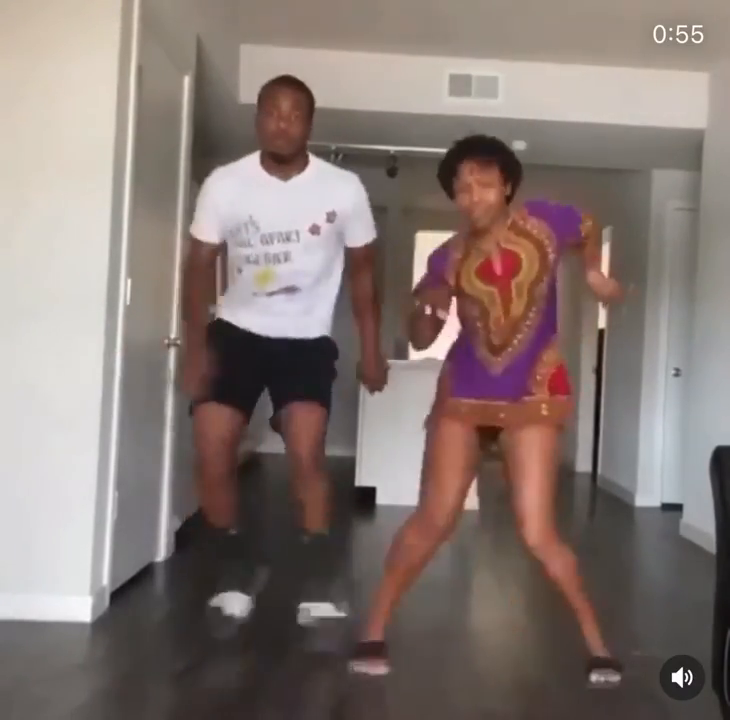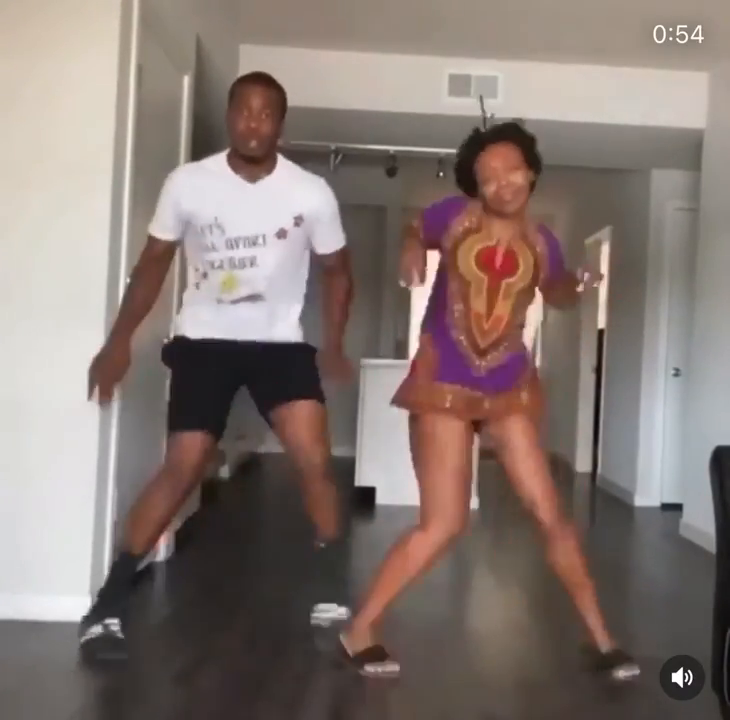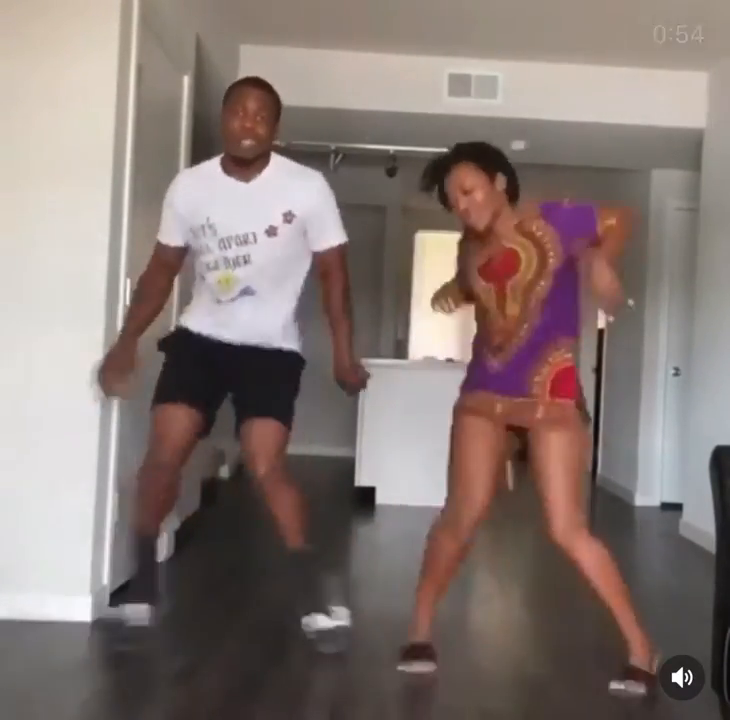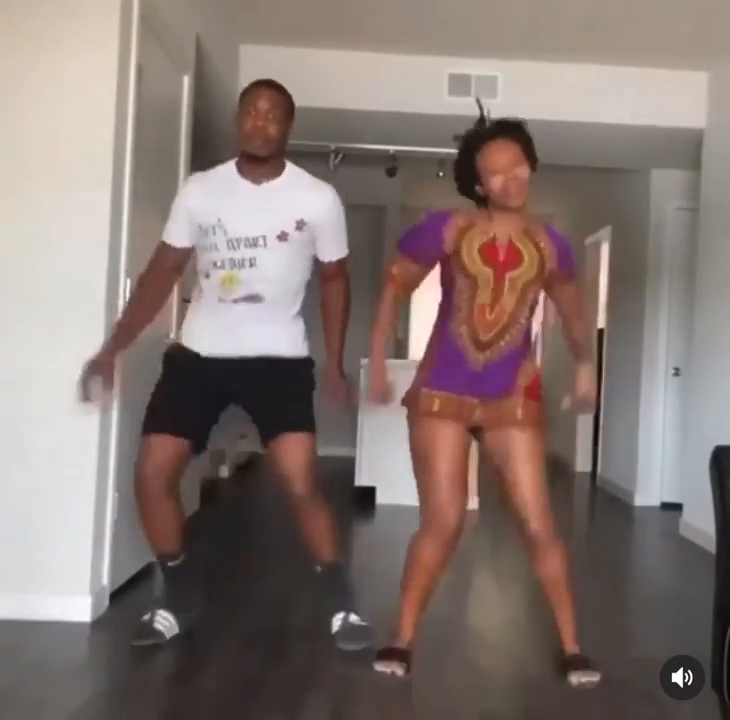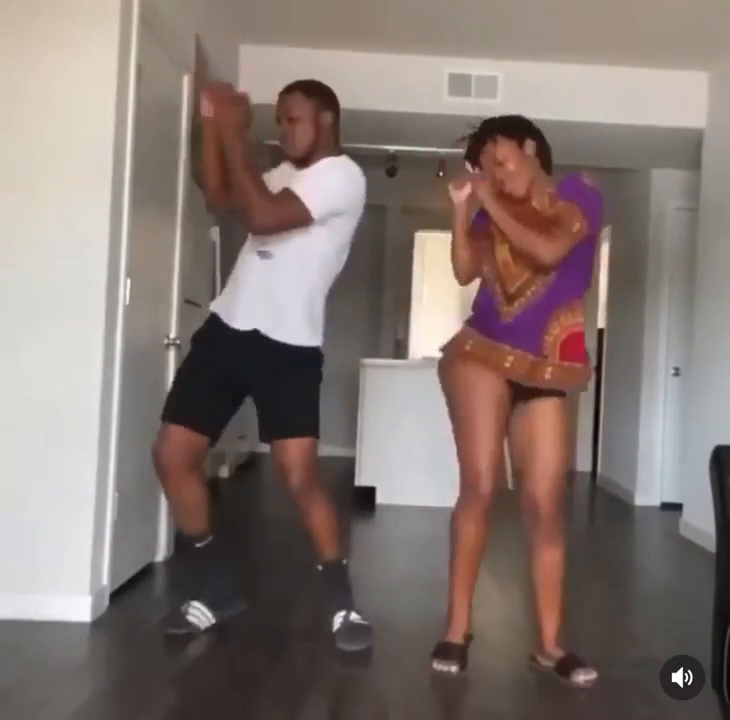
dt=0.5s
person 1, frame 1
left shoulder: (344, 189)
right shoulder: (223, 183)
left elbow: (362, 268)
right elbow: (198, 269)
left wrist: (372, 346)
right wrist: (195, 341)
left hip: (304, 340)
right hip: (235, 333)
left knee: (305, 451)
right knee: (212, 452)
left ankle: (316, 585)
right ankle: (231, 577)
person 1, frame 2
left shoulder: (311, 192)
right shoulder: (186, 182)
left elbow: (336, 271)
right elbow: (152, 264)
left wrist: (334, 342)
right wrist: (118, 341)
left hip: (278, 342)
right hip: (204, 341)
left knee: (312, 457)
right knee: (182, 467)
left ankle: (333, 594)
right ankle: (109, 603)
person 1, frame 3
left shoulder: (306, 187)
right shoulder: (188, 185)
left elbow: (333, 269)
right elbow: (161, 268)
left wrist: (344, 349)
right wrist: (125, 342)
left hip: (270, 347)
right hip: (198, 338)
left knee: (265, 466)
right knee: (166, 449)
left ankle: (310, 592)
right ankle: (141, 585)
person 1, frame 4
left shoulder: (318, 198)
right shoulder: (199, 189)
left elbow: (334, 280)
right elbow: (162, 270)
left wrist: (334, 359)
right wrist: (113, 346)
left hip: (276, 358)
right hip: (199, 353)
left knee: (300, 485)
right knee: (154, 472)
left ankle: (341, 604)
right ankle: (179, 591)
person 1, frame 5
left shoulder: (341, 175)
right shoulder: (288, 173)
left elbow: (260, 217)
right elbow: (220, 195)
left wrist: (234, 136)
right wrist: (214, 122)
left hip: (286, 346)
right hip: (227, 330)
left knee: (299, 477)
right knee: (172, 454)
left ankle: (343, 603)
right ankle: (217, 583)
person 2, frame 1
left shoulder: (540, 220)
right shoulder: (447, 257)
left elbow: (589, 225)
right elbow: (420, 338)
left wrist: (594, 270)
right wrist: (423, 310)
left hip: (531, 394)
right hip: (464, 393)
left knee: (537, 534)
right knee: (433, 520)
left ankle: (594, 640)
right ankle: (374, 630)
person 2, frame 2
left shoulder: (541, 242)
right shoulder: (456, 217)
left elbow: (557, 294)
right elbow: (416, 230)
left wrist: (574, 286)
right wrist: (414, 251)
left hip: (508, 389)
right hip: (441, 384)
left knee: (549, 514)
right knee: (443, 523)
left ankle: (601, 641)
right ankle: (358, 635)
person 2, frame 3
left shoulder: (553, 221)
right shoulder: (471, 250)
left elbow: (618, 222)
left wrist: (602, 261)
right wrist: (454, 293)
left hip: (549, 390)
right hip: (486, 391)
left knee: (566, 529)
right knee: (460, 515)
left ankle: (641, 652)
right ankle: (420, 633)
person 2, frame 4
left shoulder: (548, 242)
right shoulder: (447, 228)
left elbow: (570, 304)
right elbow: (394, 286)
left wrist: (585, 361)
right wrist: (377, 360)
left hip: (512, 397)
right hip: (443, 391)
left knee: (539, 525)
right knee: (443, 520)
left ankle: (570, 645)
right ankle: (401, 639)
person 2, frame 5
left shoulder: (578, 193)
right shoulder: (492, 210)
left elbow: (548, 252)
right elbow: (464, 272)
left wrist: (494, 209)
right wrist: (462, 208)
left hip: (553, 359)
right hip: (484, 351)
left knee: (544, 509)
right knee: (477, 490)
left ankle: (550, 646)
right ankle: (456, 631)
